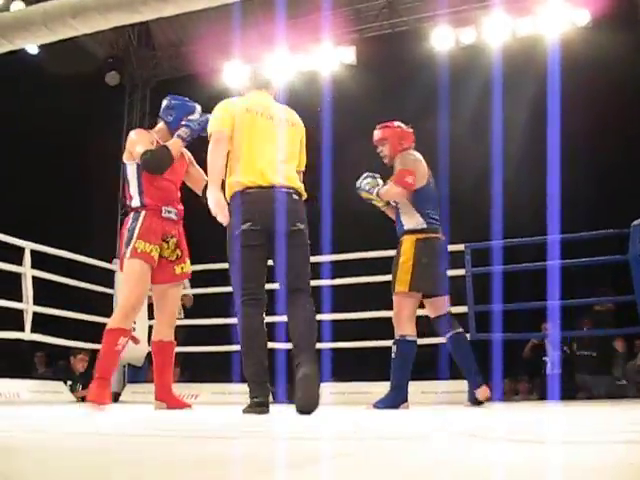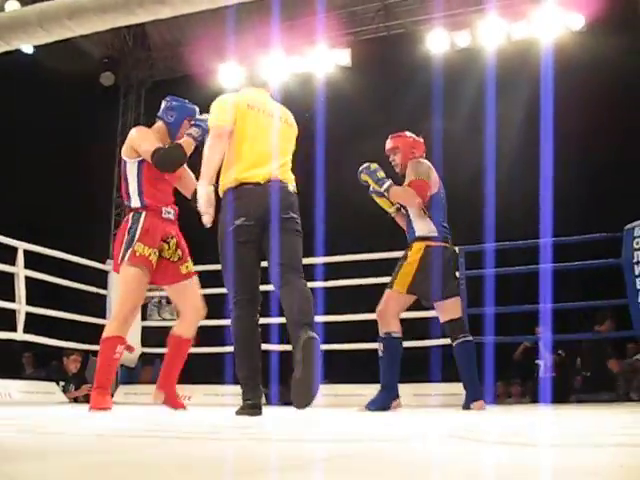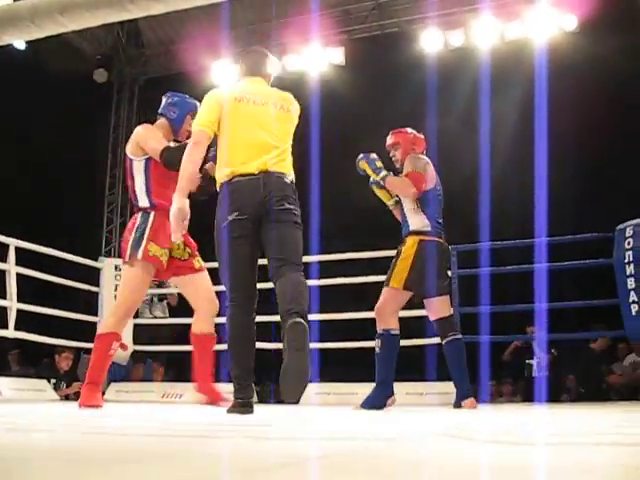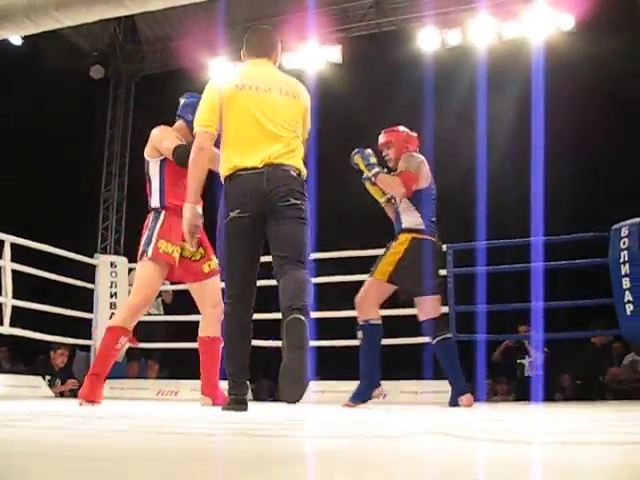
dt=0.2s
person 1, frame 1
left shoulder: (230, 107)
right shoulder: (292, 118)
left elbow: (219, 143)
left wrist: (214, 190)
left hip: (247, 203)
right hip: (289, 202)
left knee: (250, 301)
right knee: (298, 293)
left ankle: (259, 394)
right ankle: (306, 366)
person 1, frame 2
left shoulder: (230, 101)
right shoulder: (287, 116)
left elbow: (220, 135)
left wrist: (205, 184)
left hip: (242, 197)
right hip: (283, 196)
left knee: (244, 300)
right knee: (290, 277)
left ankle: (251, 396)
right ankle: (305, 335)
person 1, frame 3
left shoulder: (220, 97)
right shoulder: (289, 103)
left elbow: (198, 144)
left wrist: (180, 197)
left hip: (238, 192)
right hip: (281, 189)
left knee: (240, 296)
right knee: (287, 268)
left ankle: (242, 394)
right ankle: (295, 322)
person 1, frame 4
left shoulder: (222, 85)
right shoulder: (297, 90)
left elbow: (202, 147)
left wrist: (191, 204)
left hip: (240, 187)
right hip: (286, 184)
left knee: (239, 293)
right knee: (291, 266)
left ankle: (237, 390)
right ankle: (296, 319)
person 2, frame 1
left shoulder: (183, 155)
right shoulder: (139, 137)
left elbow: (209, 190)
right elbow: (153, 164)
right wrist: (186, 132)
left hip: (172, 233)
right hip: (144, 226)
left knee: (168, 317)
right knee: (130, 303)
left ankle: (164, 394)
right ankle: (100, 385)
person 2, frame 2
left shoulder: (175, 151)
right shoulder: (139, 135)
left elbow: (197, 193)
right elbow: (164, 160)
right wrist: (195, 132)
left hip: (169, 234)
right hip: (142, 228)
left knee: (194, 310)
right knee: (127, 309)
left ankle: (166, 388)
right ankle: (100, 393)
person 2, frame 3
left shoulder: (174, 146)
right shoulder: (145, 133)
left elbow: (199, 185)
right elbow: (175, 161)
left hip: (174, 231)
right hip: (149, 226)
left knee: (208, 304)
right knee: (125, 306)
left ankle: (205, 385)
right ankle: (91, 388)
person 2, frame 4
right shoulder: (162, 134)
right elbow: (185, 157)
right hip: (164, 226)
left knee: (214, 309)
right knee: (139, 302)
left ankle: (211, 391)
right ankle: (94, 381)
person 3, frame 1
left shoulder: (408, 158)
right shoulder: (413, 166)
left elbow: (399, 191)
left wrist: (375, 190)
right wrist: (382, 199)
left hip: (417, 243)
right hip: (432, 242)
left knee: (402, 316)
right knee: (442, 318)
left ankle: (398, 394)
right ankle: (477, 385)
person 3, frame 2
left shoulder: (419, 165)
right shoulder: (420, 174)
left elbow: (416, 199)
left wrist: (383, 183)
right wrist: (389, 203)
left hip: (426, 250)
right hip: (440, 252)
left knee: (386, 313)
right knee: (454, 323)
left ankle: (388, 393)
right ankle: (475, 396)
person 3, frame 3
left shoulder: (418, 160)
right shoulder: (420, 171)
left elbow: (410, 190)
left wrist: (379, 173)
right wrist: (387, 196)
left hip: (420, 245)
right hip: (434, 247)
left knee: (385, 311)
right knee: (445, 321)
left ankle: (383, 390)
right ankle: (464, 393)
person 3, frame 4
left shoulder: (412, 159)
right shoulder: (413, 170)
left elbow: (400, 189)
left wrist: (372, 168)
right wrist: (379, 193)
left hip: (411, 243)
right hip: (425, 246)
left knee: (365, 302)
right knee: (434, 321)
left ankle: (370, 382)
right ankle: (460, 390)
